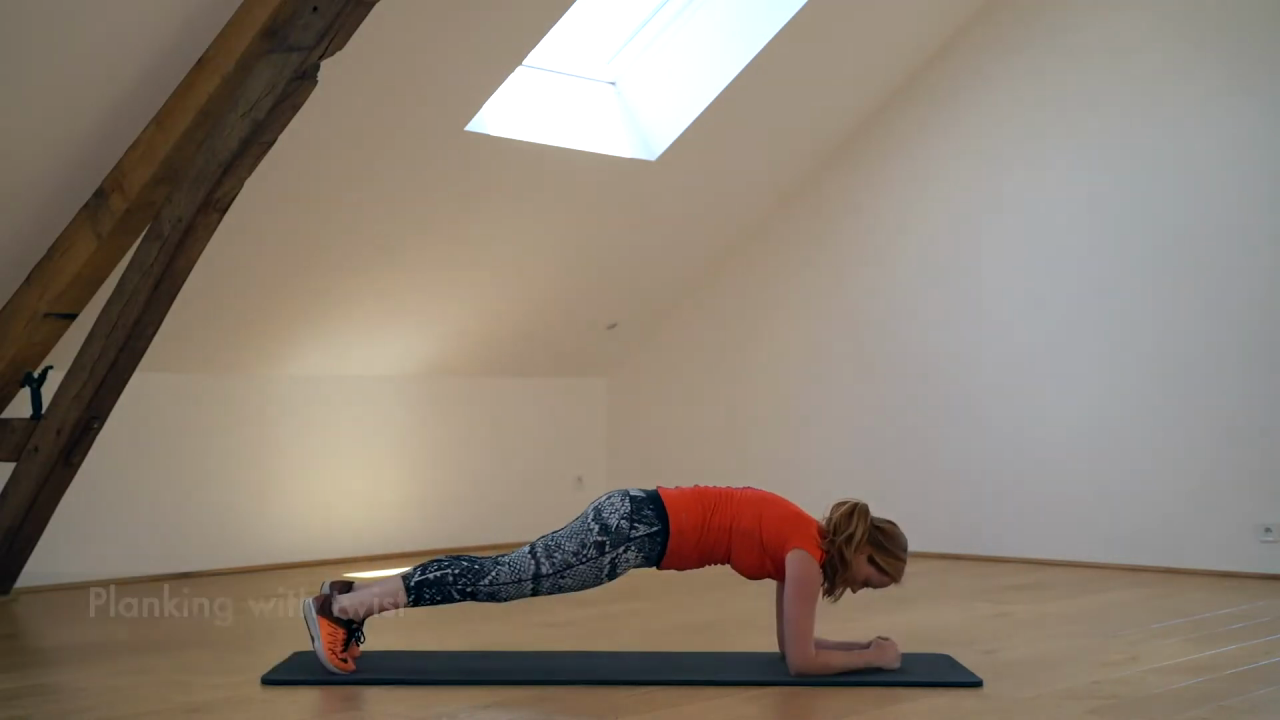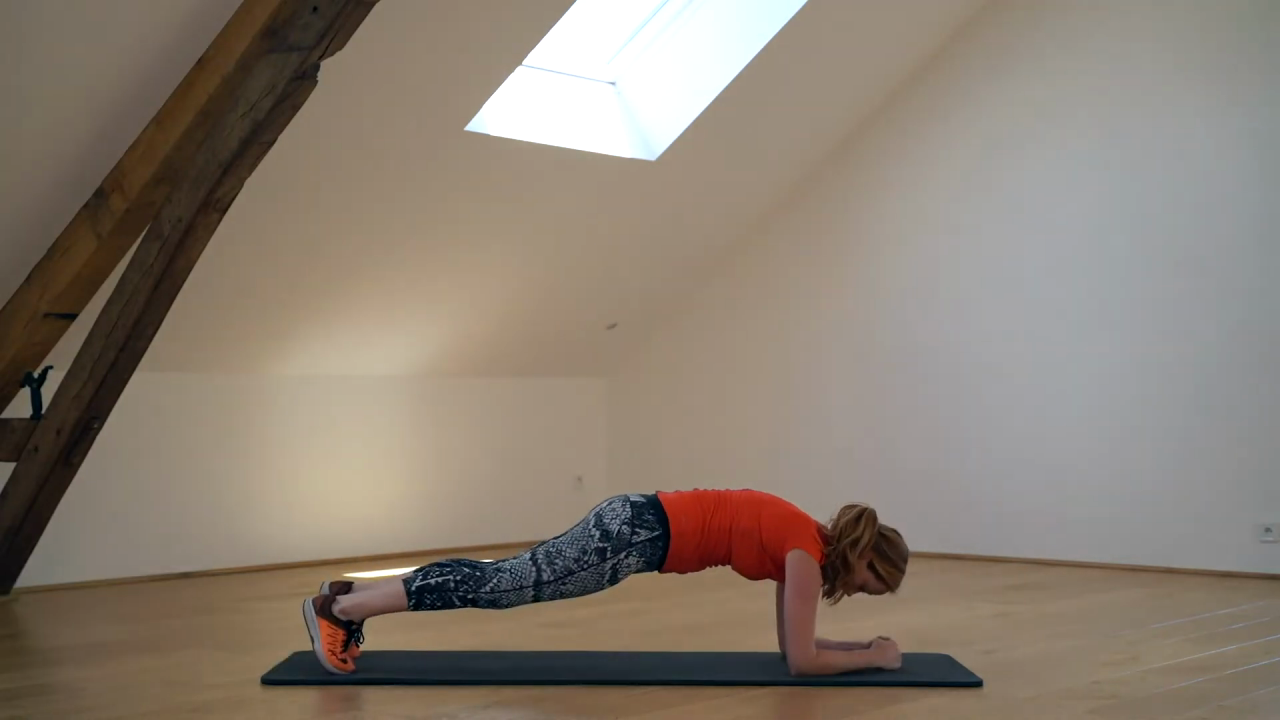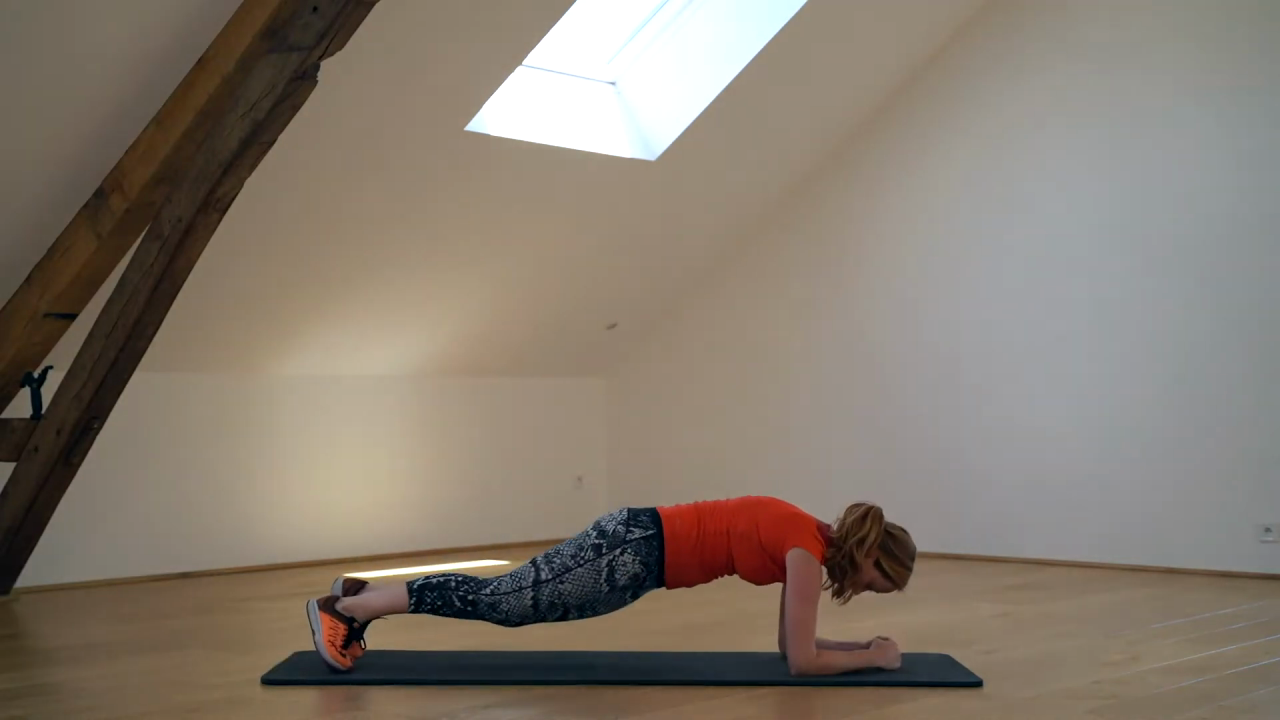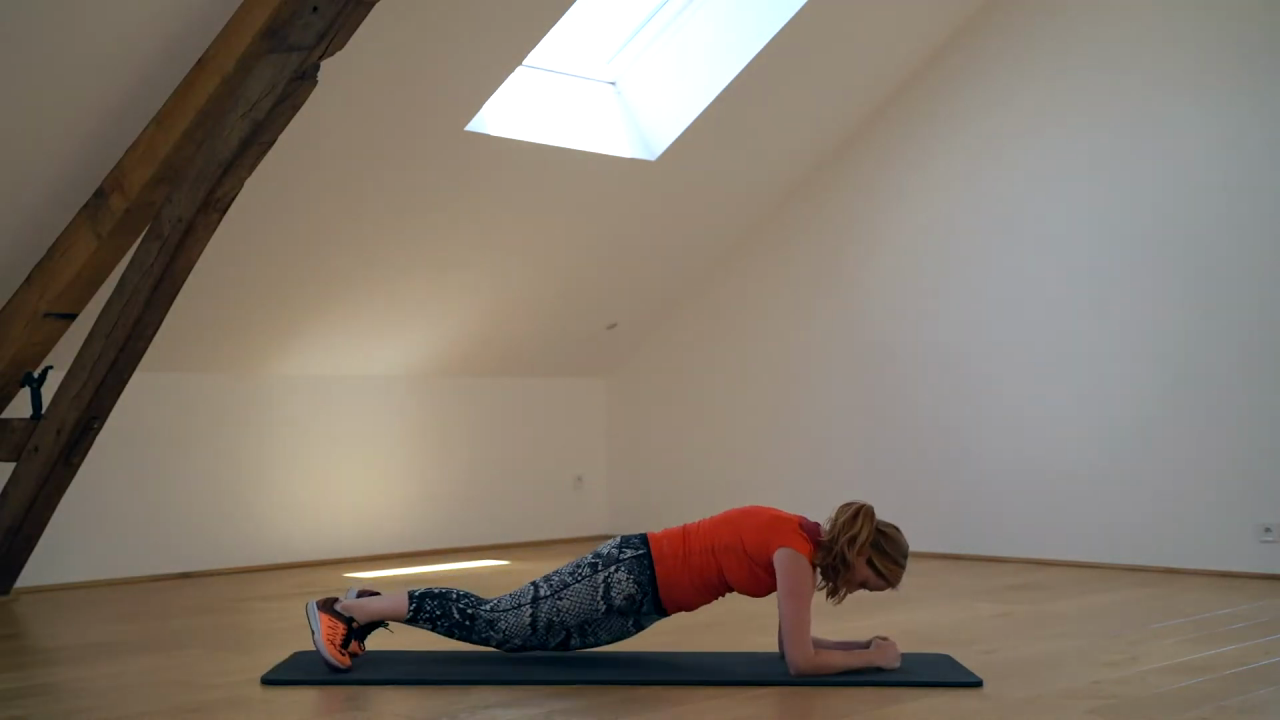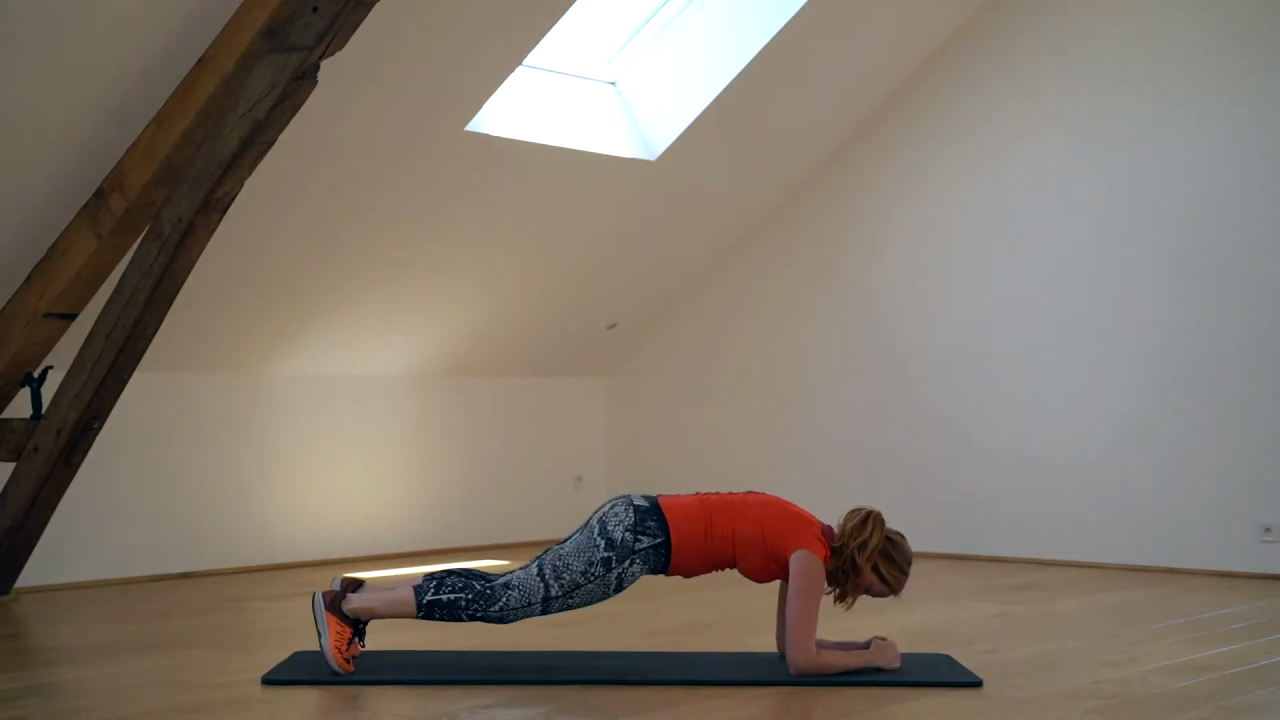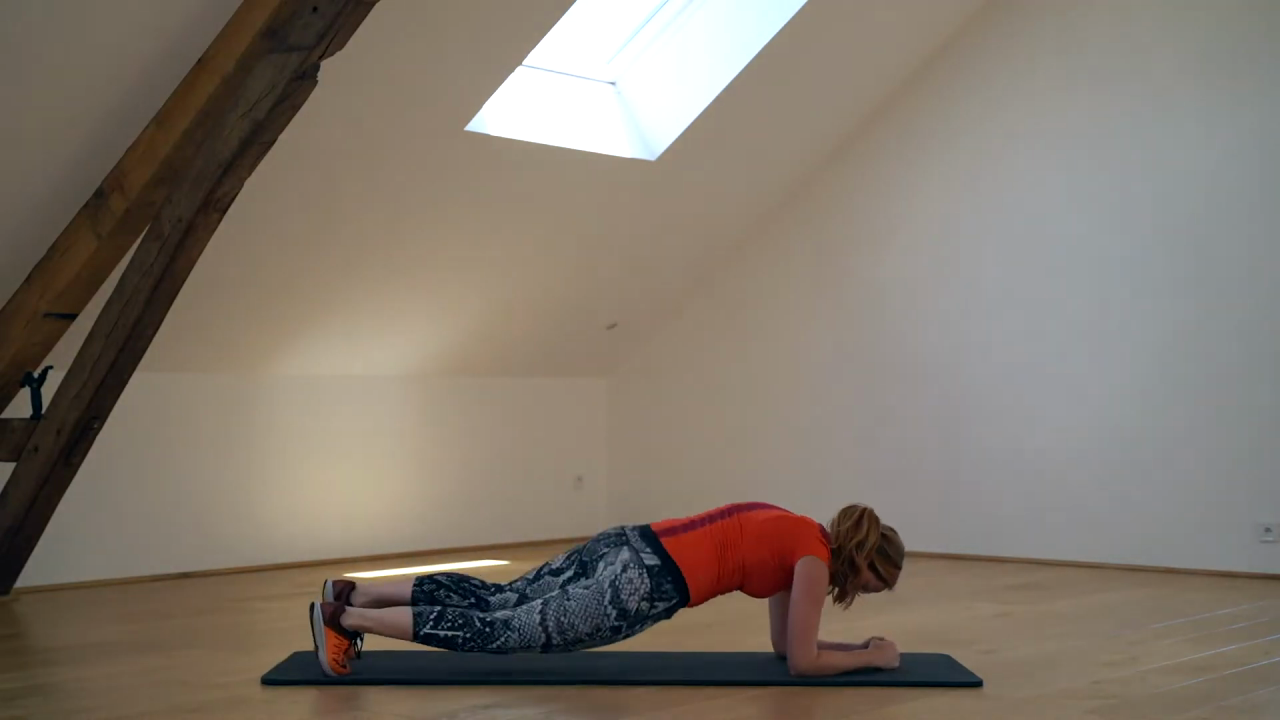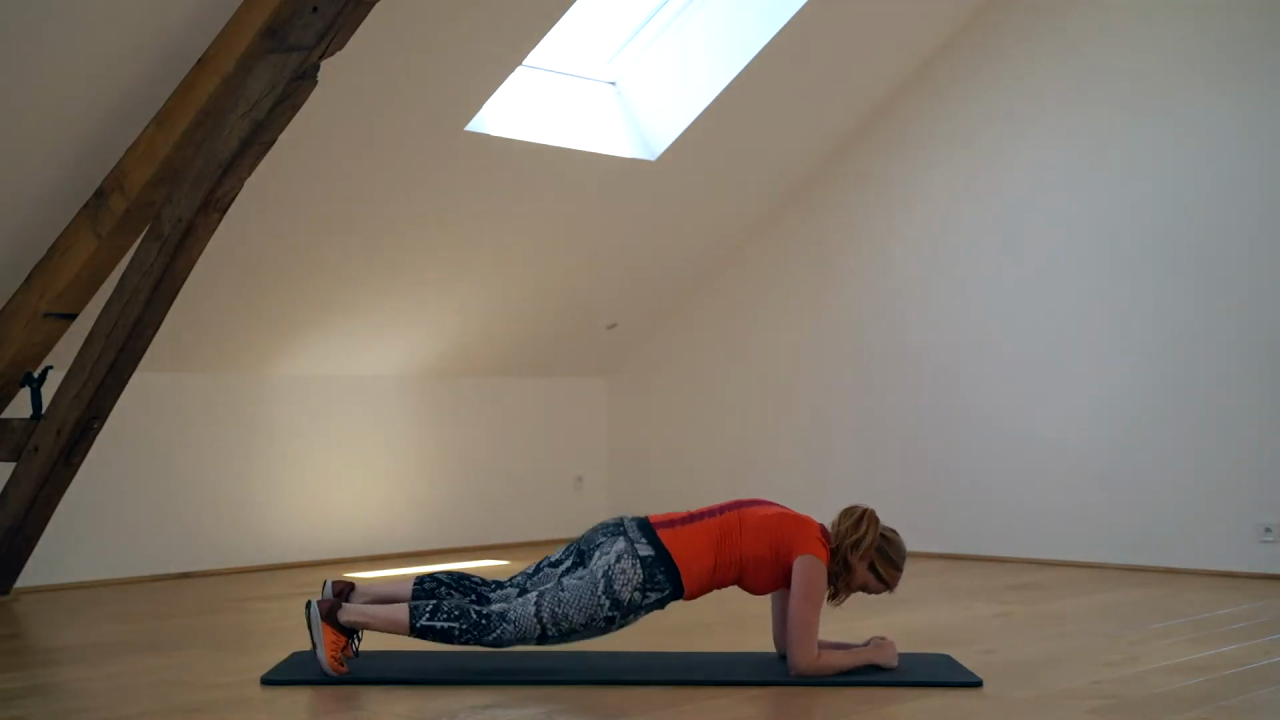
dt=0.3s
person 1, frame 1
left shoulder: (802, 540)
right shoulder: (806, 552)
left elbow: (792, 643)
right elbow: (802, 661)
left wrist: (863, 644)
right wrist: (875, 656)
left hip: (634, 516)
right hip: (636, 530)
left knee: (500, 574)
right knee: (499, 577)
left ankle: (355, 594)
right ankle: (339, 607)
person 1, frame 2
left shoulder: (801, 543)
right shoulder: (807, 552)
left elbow: (791, 642)
right elbow: (803, 660)
left wrist: (860, 644)
right wrist: (874, 656)
left hip: (637, 525)
right hip: (639, 536)
left knee: (499, 577)
right knee: (499, 587)
left ankle: (353, 593)
right ankle: (338, 608)
person 1, frame 3
left shoulder: (808, 542)
right shoulder: (808, 550)
left elbow: (791, 642)
right elbow: (803, 661)
left wrist: (862, 644)
right wrist: (872, 656)
left hip: (643, 550)
right hip: (636, 545)
left knee: (509, 600)
right knee: (500, 598)
left ankle: (363, 594)
right ankle: (344, 605)
person 1, frame 4
left shoulder: (808, 545)
right shoulder: (796, 552)
left elbow: (792, 643)
right elbow: (800, 659)
left wrist: (861, 644)
right wrist: (873, 658)
left hip: (640, 596)
right hip: (629, 574)
left knee: (509, 629)
right knee: (496, 620)
left ankle: (369, 603)
right ankle: (344, 610)
person 1, frame 5
left shoulder: (806, 539)
right shoulder: (811, 552)
left elbow: (788, 641)
right elbow: (801, 661)
left wrist: (859, 643)
right wrist: (872, 657)
left hip: (632, 519)
right hip: (636, 543)
left knee: (504, 587)
right knee: (503, 598)
left ankle: (362, 592)
right ankle: (347, 605)
person 1, frame 6
left shoulder: (790, 532)
right shoulder: (815, 556)
left elbow: (784, 643)
right elbow: (803, 662)
left wrist: (857, 645)
right wrist: (872, 656)
left hip: (623, 546)
right hip: (644, 587)
left knee: (498, 599)
right knee: (497, 633)
left ankle: (354, 592)
right ankle: (345, 619)
person 1, frame 7
left shoulder: (792, 533)
right shoulder: (814, 555)
left elbow: (785, 643)
right elbow: (804, 663)
left wrist: (858, 645)
right wrist: (871, 654)
left hip: (624, 538)
right hip: (636, 577)
left knee: (496, 595)
right knee: (496, 621)
left ankle: (355, 592)
right ankle: (341, 614)
